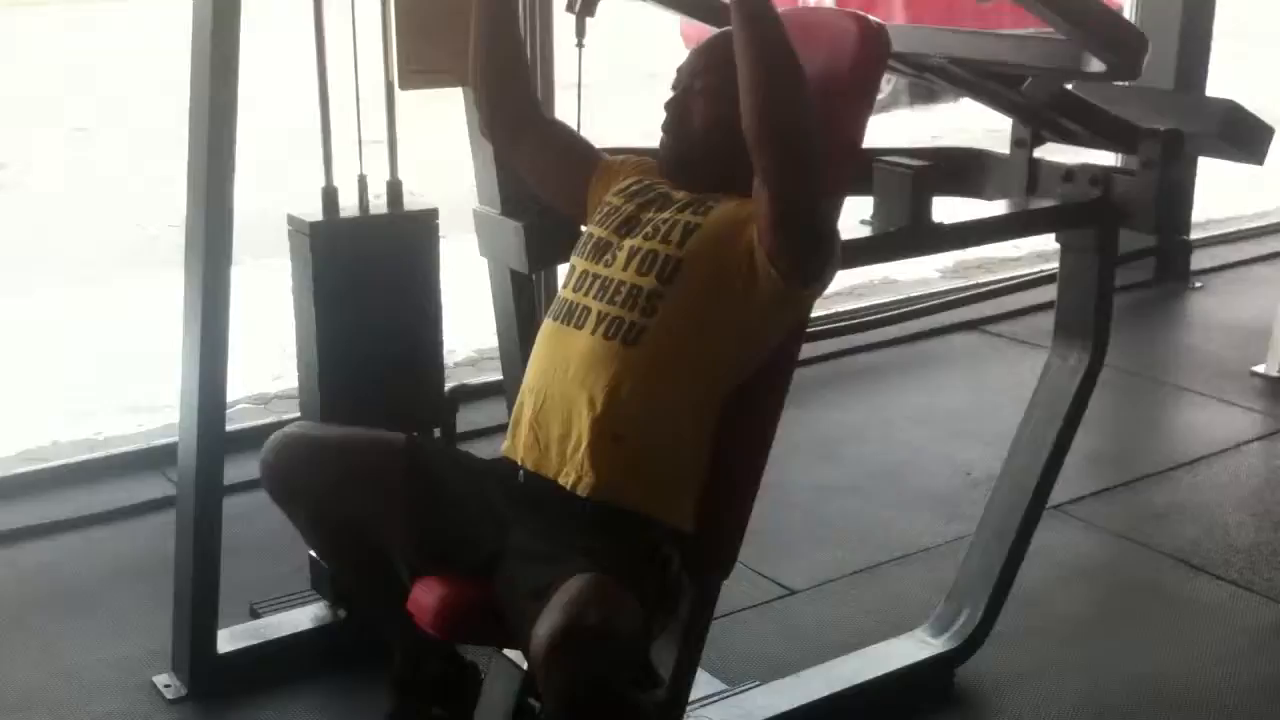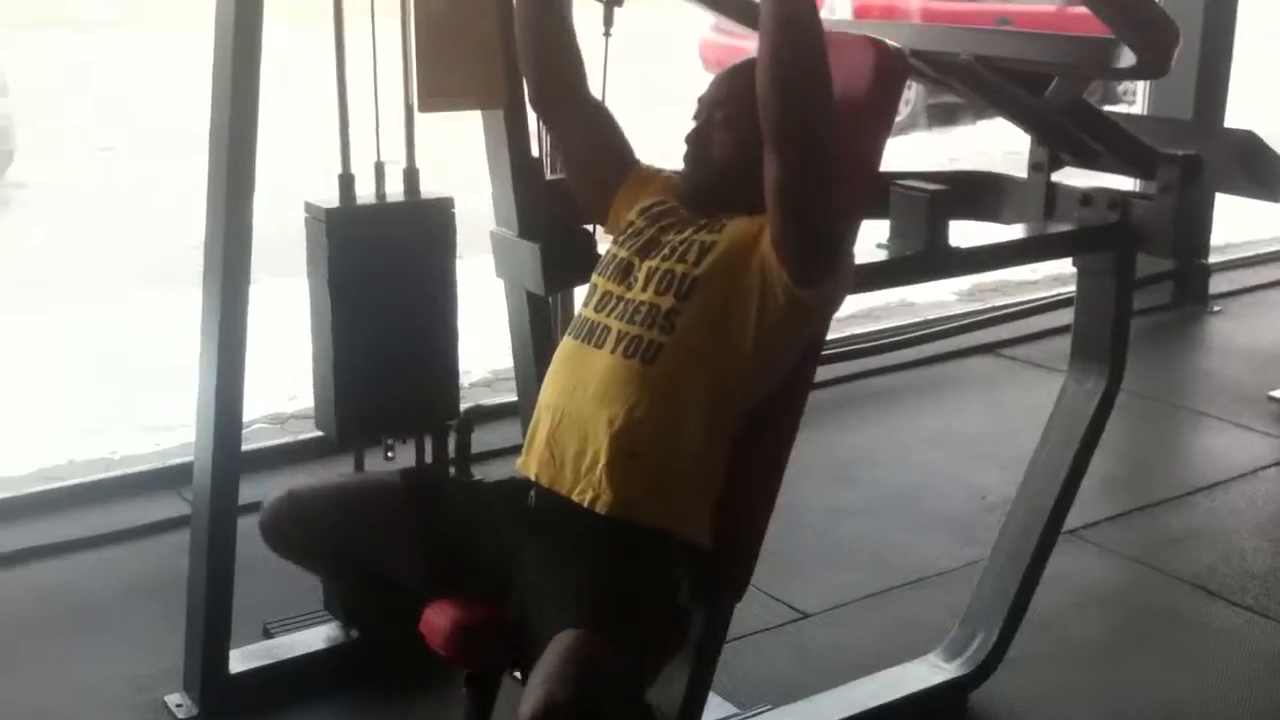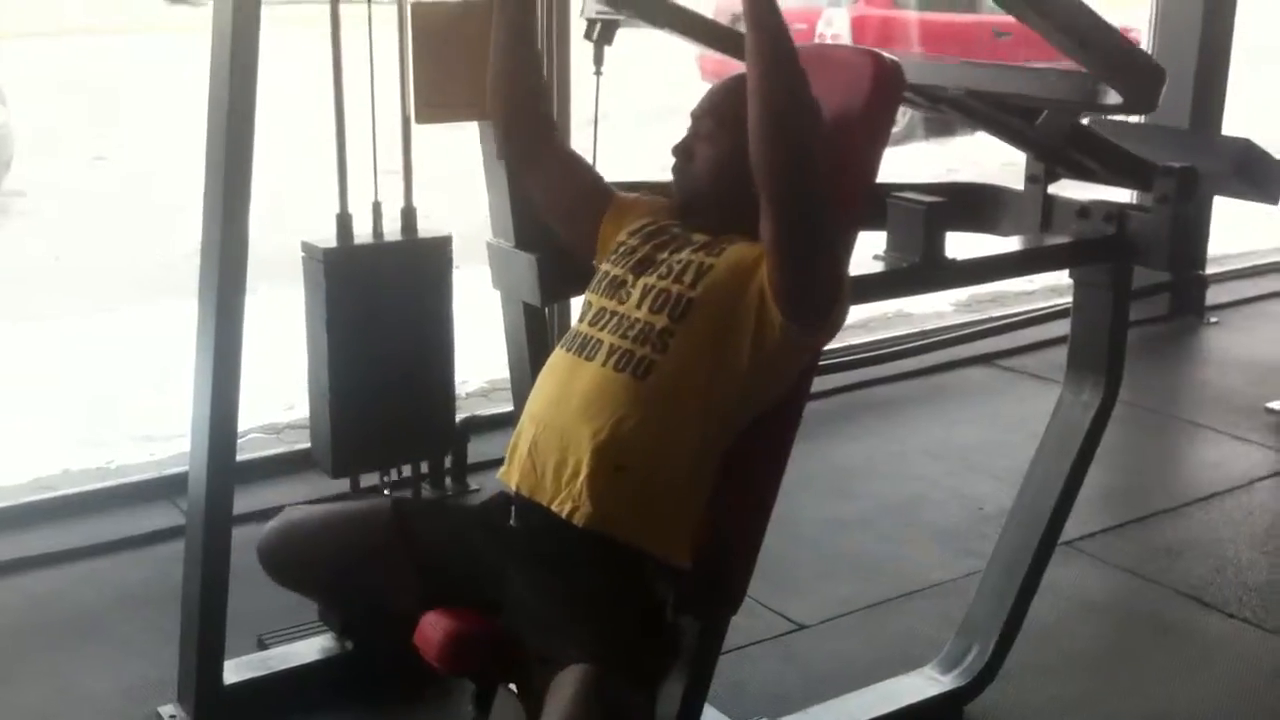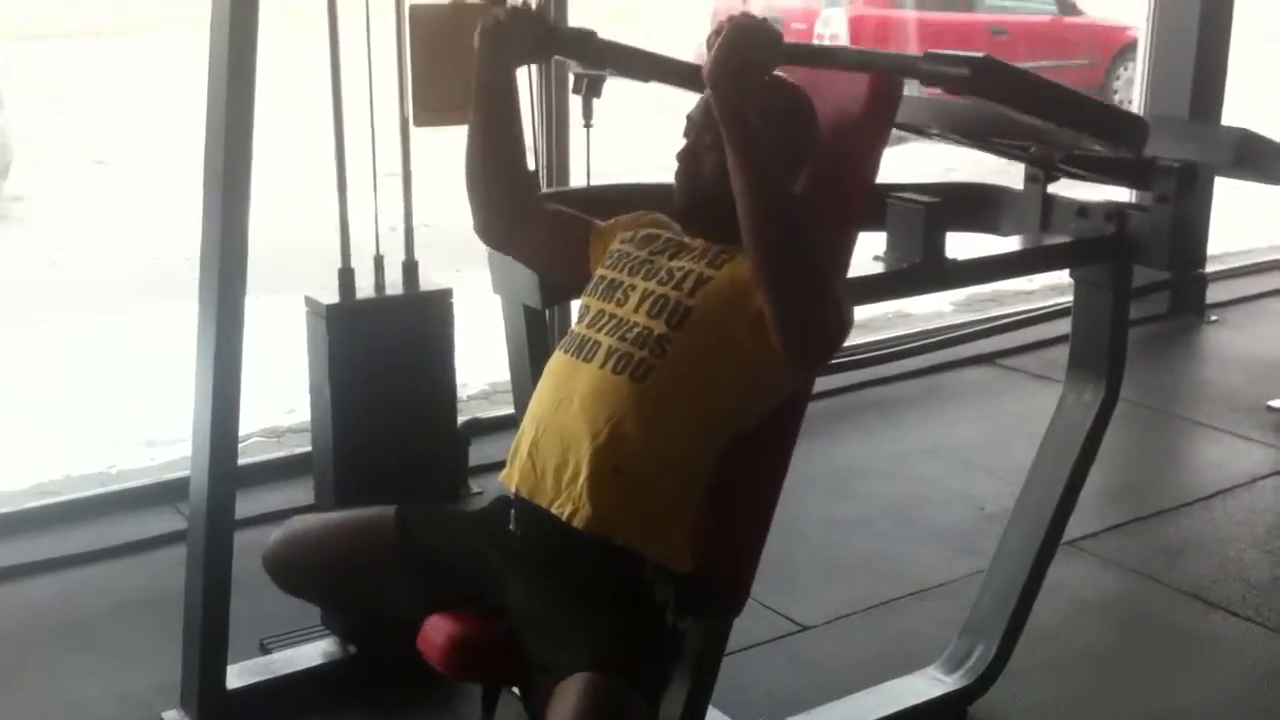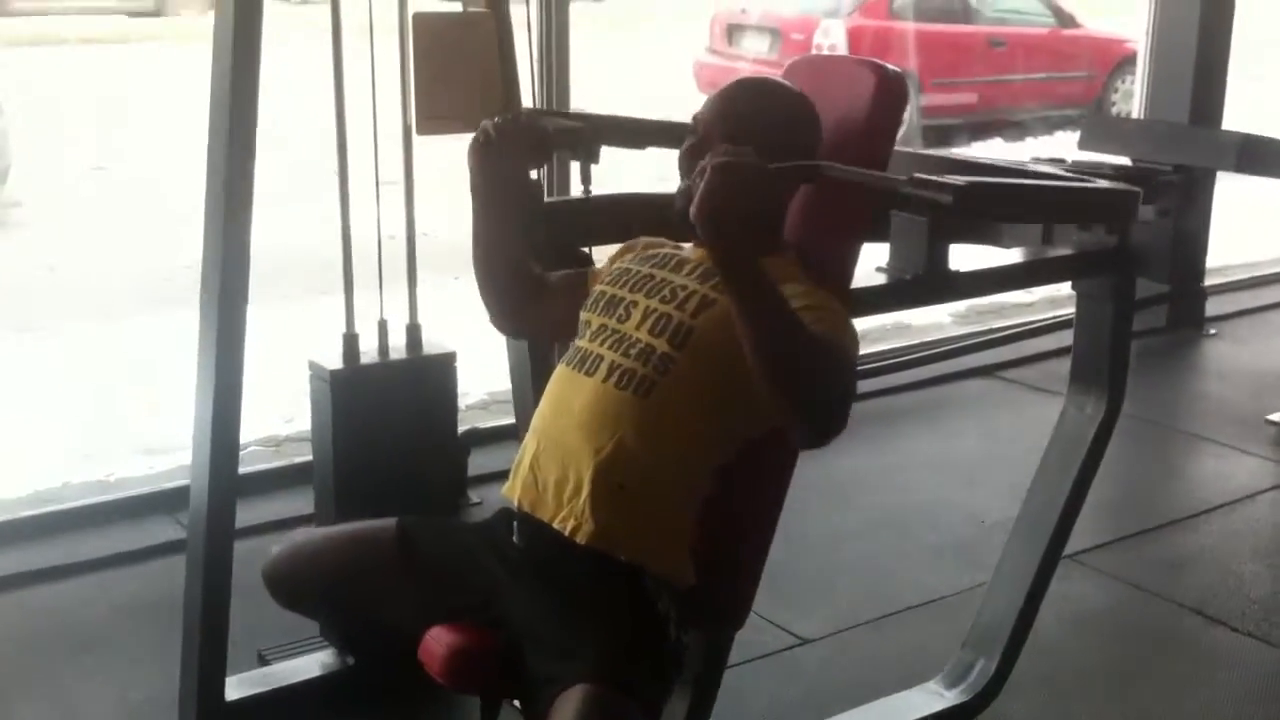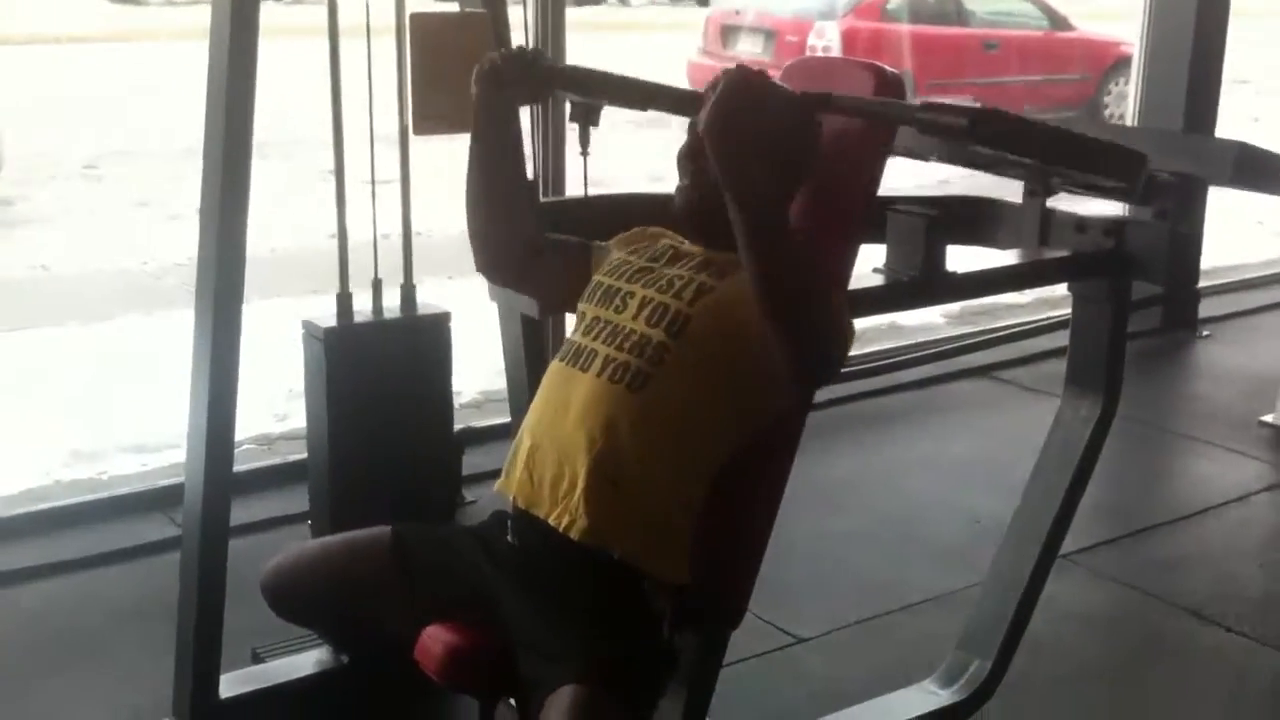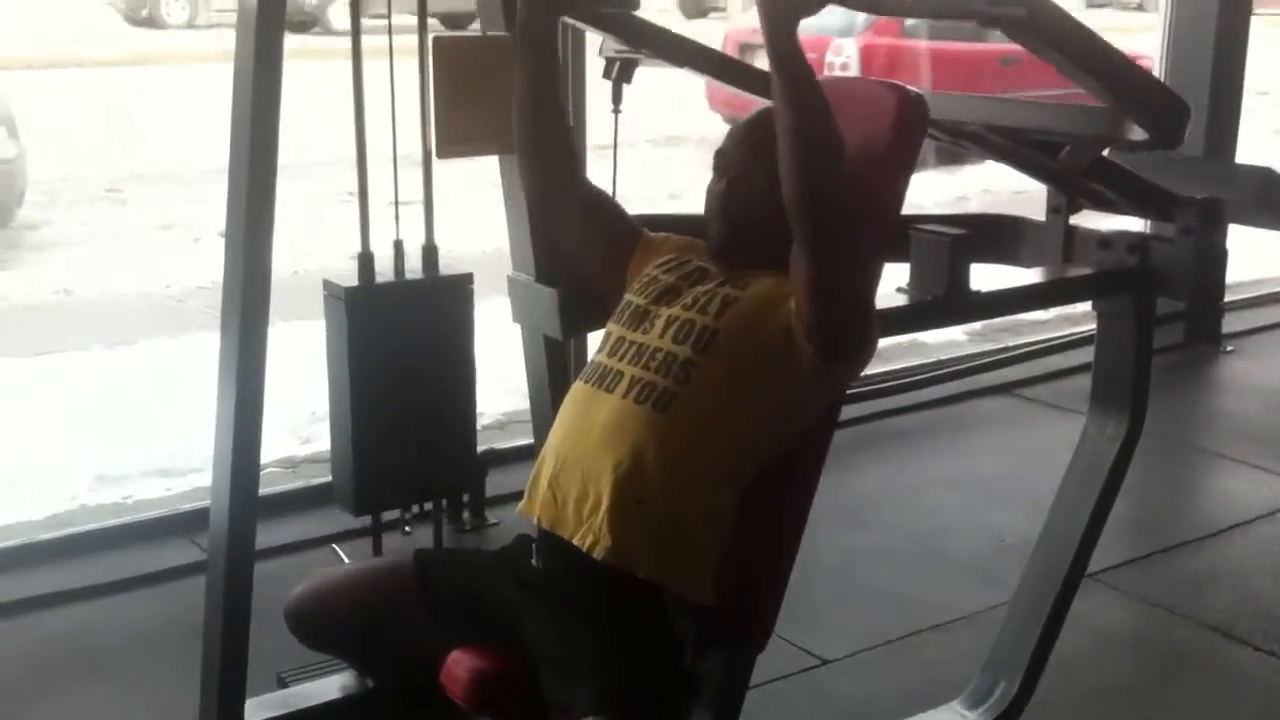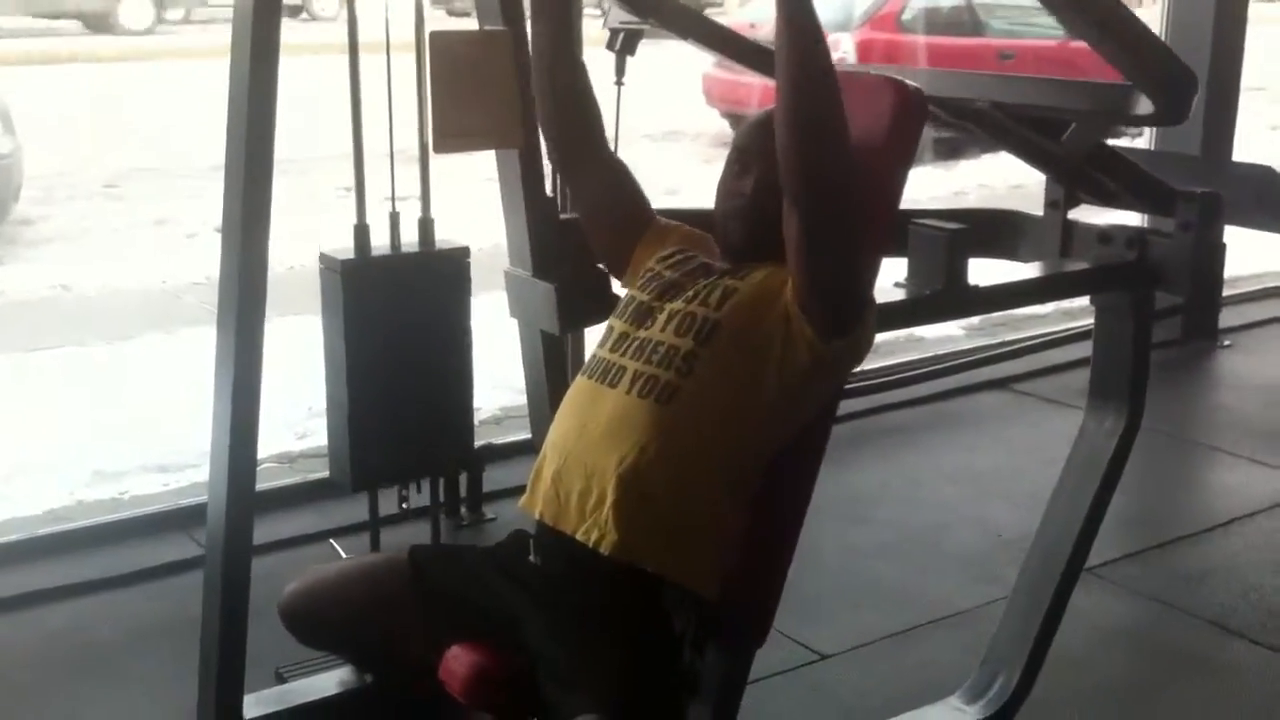
dt=0.5s
person 1, frame 1
left shoulder: (770, 235)
right shoulder: (625, 185)
left elbow: (788, 155)
right elbow: (510, 122)
left hip: (615, 530)
right hip: (508, 487)
left knee: (574, 638)
right knee: (296, 457)
right ankle: (428, 659)
person 1, frame 2
left shoulder: (788, 259)
right shoulder: (648, 203)
left elbow: (799, 136)
right elbow: (559, 97)
left hip: (629, 547)
right hip: (524, 504)
right knee: (296, 517)
person 1, frame 3
left shoulder: (781, 281)
right shoulder: (638, 227)
left elbow: (791, 191)
right elbow: (528, 149)
left hip: (613, 566)
right hip: (509, 520)
right knee: (289, 544)
person 1, frame 4
left shoulder: (773, 288)
right shoulder: (634, 239)
left elbow: (805, 325)
right elbow: (506, 219)
left wrist: (736, 104)
right wrist: (495, 69)
left hip: (617, 569)
right hip: (510, 523)
right knee: (294, 554)
person 1, frame 5
left shoulder: (796, 302)
right shoulder: (641, 255)
left elbow: (817, 417)
right elbow: (518, 308)
left wrist: (729, 249)
right wrist: (496, 180)
left hip: (622, 584)
right hip: (514, 536)
right knee: (293, 569)
person 1, frame 6
left shoulder: (773, 285)
right shoulder: (638, 248)
left elbow: (809, 361)
right elbow: (508, 257)
left wrist: (733, 163)
right wrist: (495, 114)
left hip: (617, 584)
right hip: (511, 538)
right knee: (292, 584)
person 1, frame 7
left shoulder: (806, 317)
right shoulder: (661, 265)
left elbow: (826, 227)
right elbow: (553, 194)
left hip: (637, 605)
right hip: (534, 560)
right knee: (313, 609)
person 1, frame 8
left shoulder: (810, 313)
right shoulder: (667, 256)
left elbow: (817, 184)
right elbow: (578, 150)
left hip: (640, 600)
right hip: (533, 554)
right knee: (309, 606)
